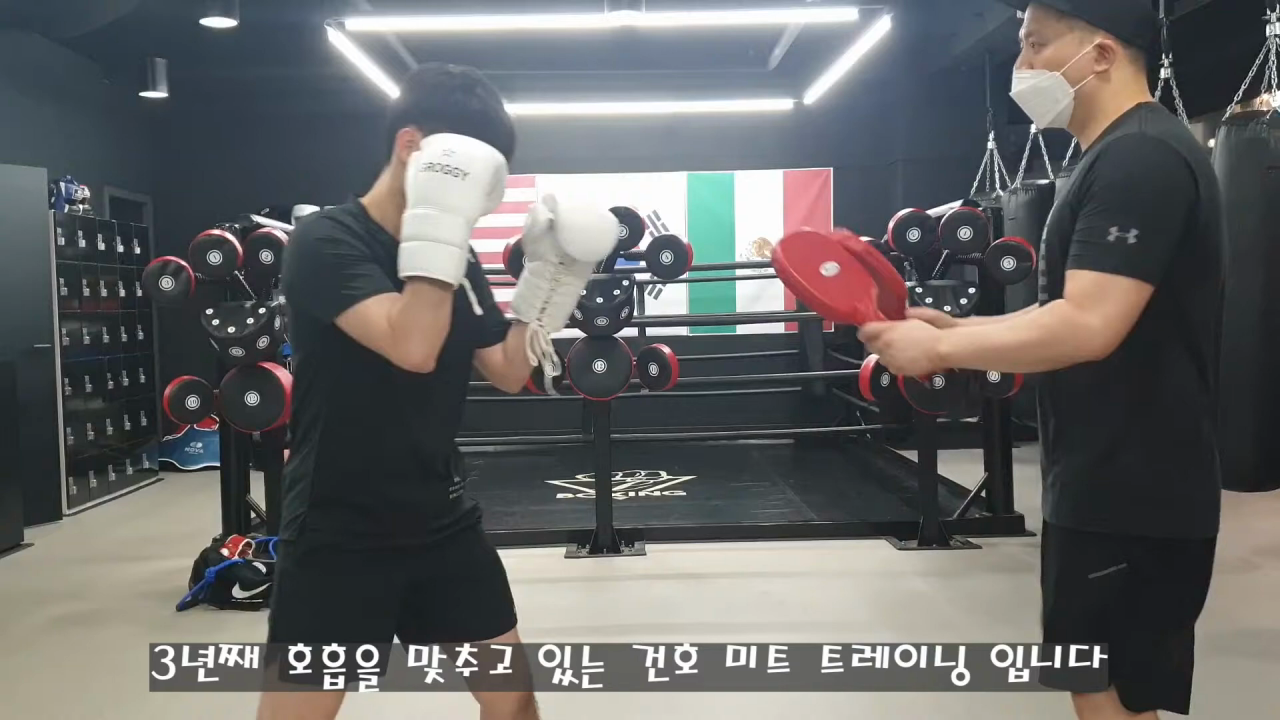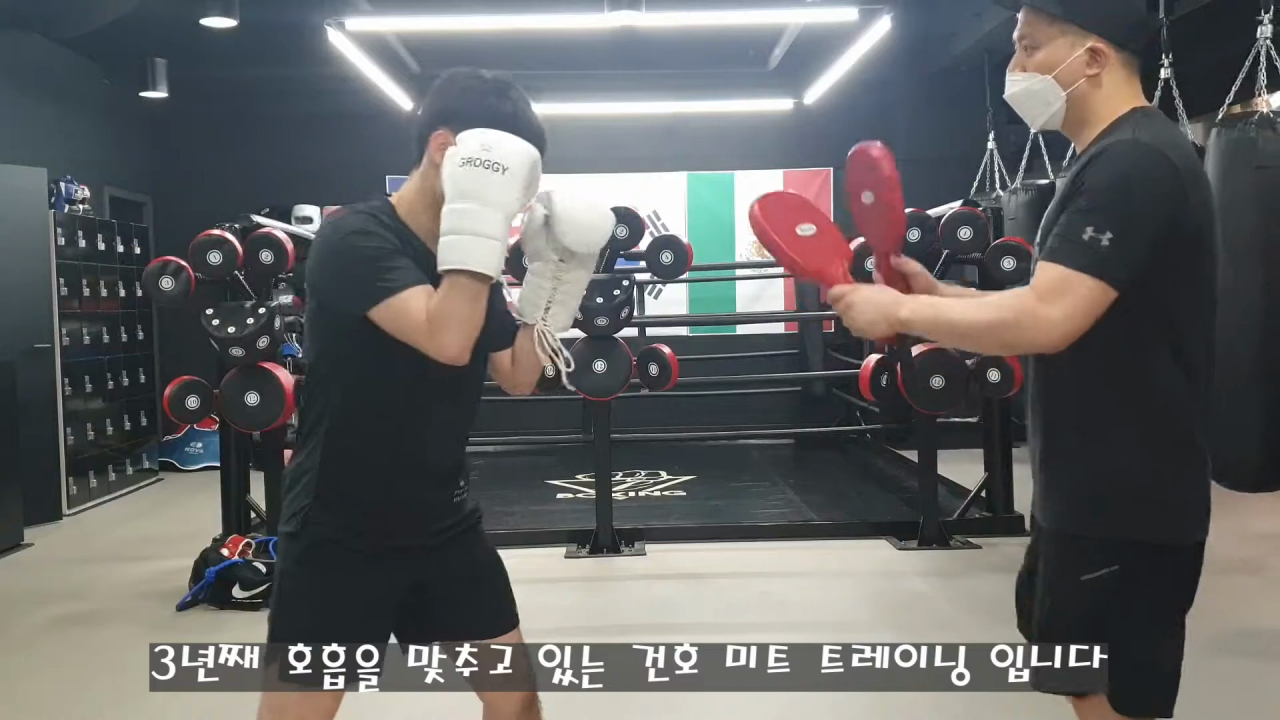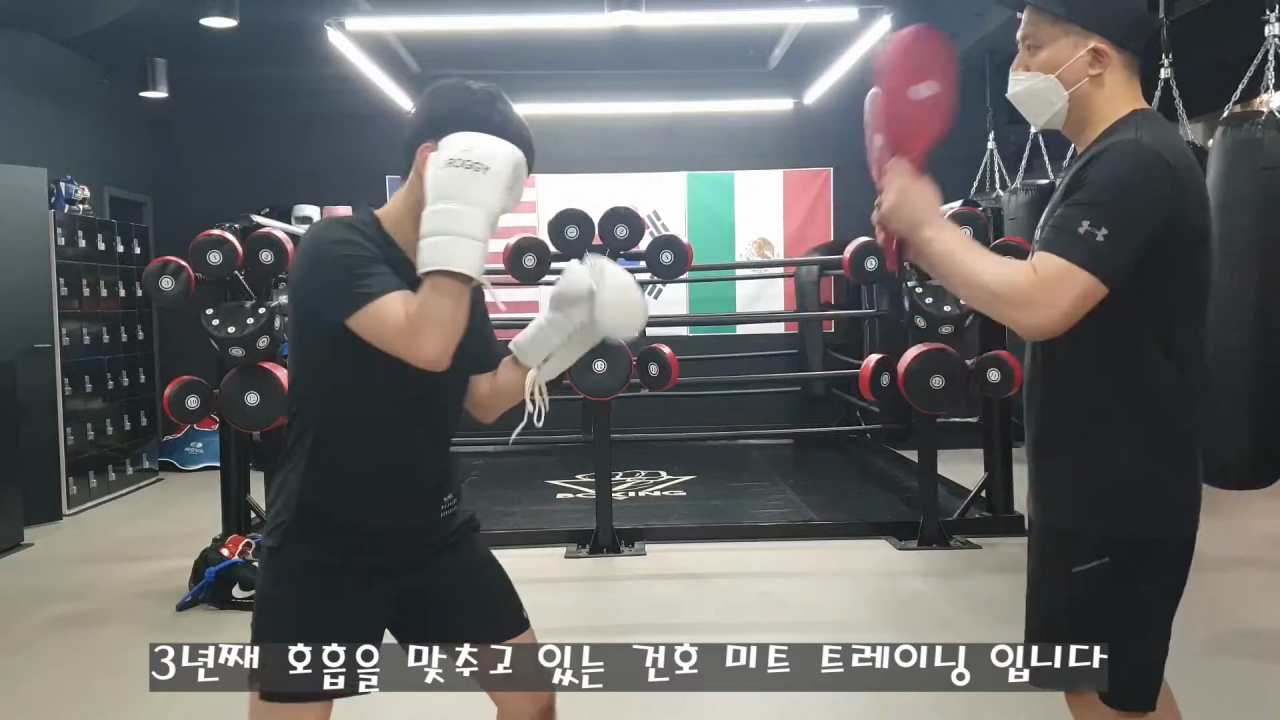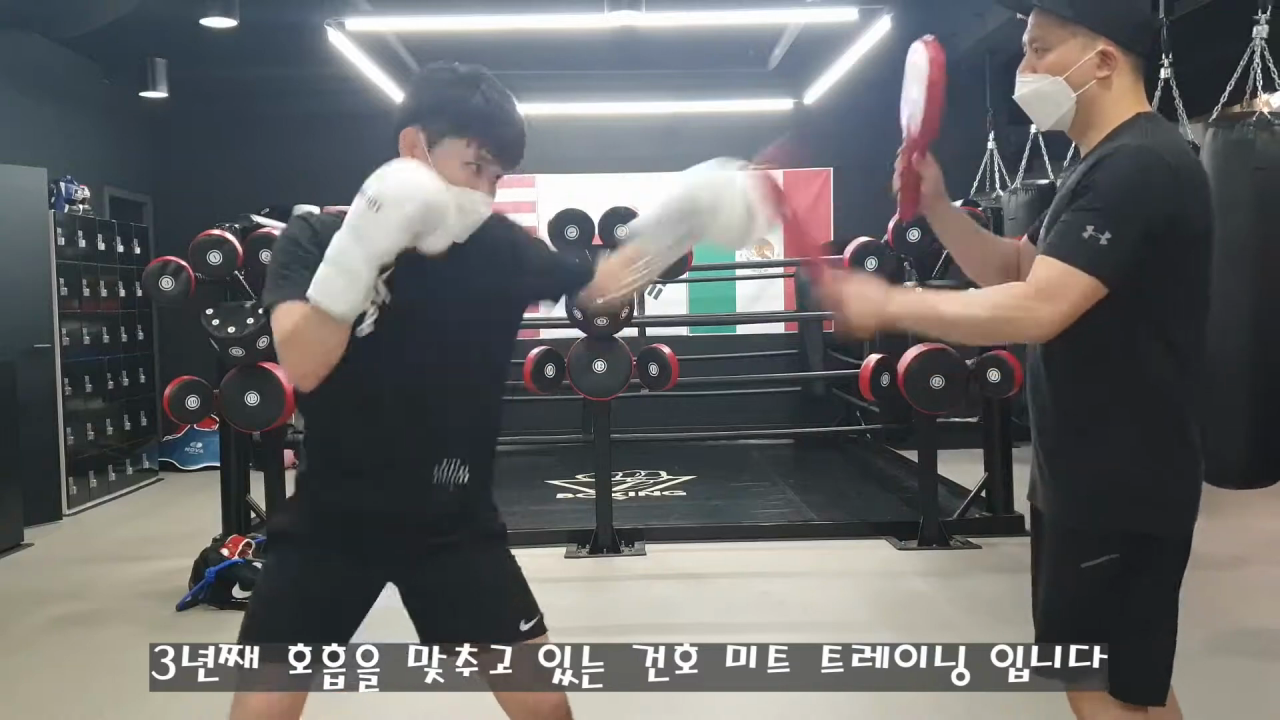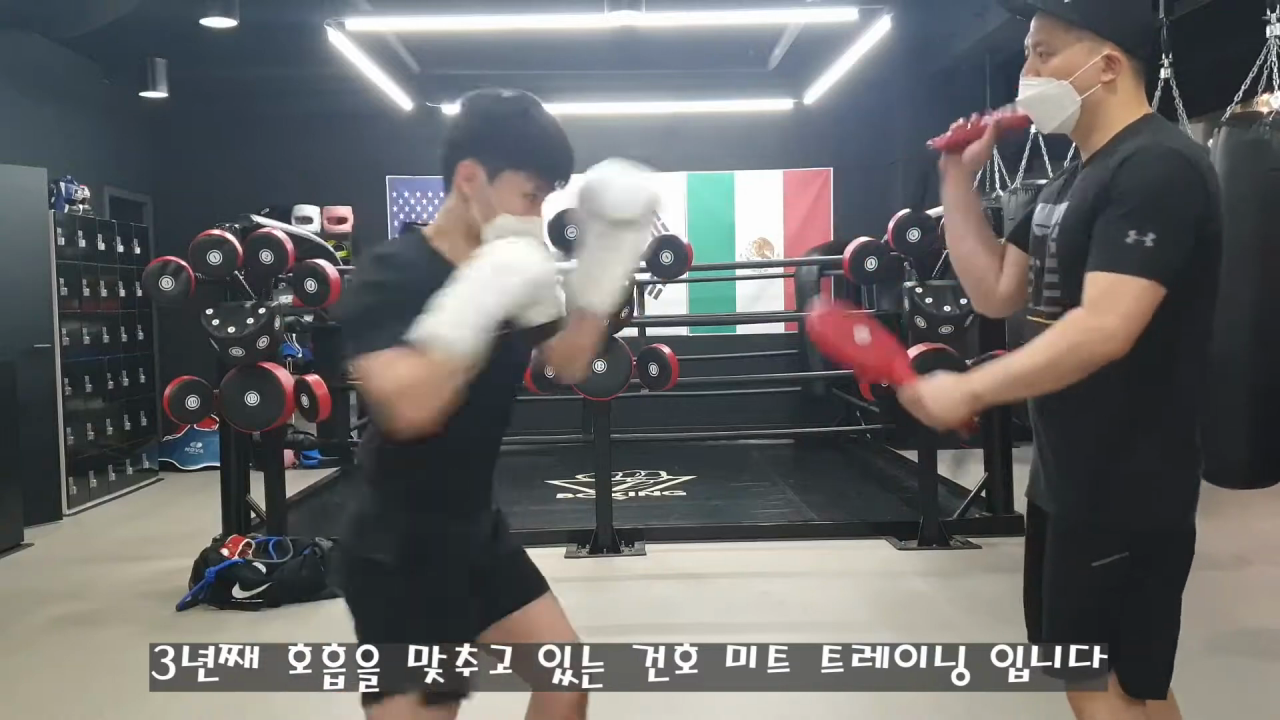
dt=0.2s
person 1, frame 1
left shoulder: (1143, 159)
right shoulder: (1119, 159)
left elbow: (1089, 326)
left wrist: (938, 348)
right wrist: (963, 330)
left hip: (1134, 489)
right hip: (1103, 482)
person 1, frame 2
left shoulder: (1133, 164)
right shoulder: (1110, 162)
left elbow: (1046, 320)
right elbow: (1054, 309)
left wrist: (901, 313)
right wrist: (937, 297)
left hip: (1127, 493)
right hip: (1093, 483)
person 1, frame 3
left shoulder: (1135, 164)
right shoulder: (1108, 163)
left elbow: (1038, 306)
right elbow: (1037, 290)
left wrist: (928, 224)
right wrist: (924, 234)
left hip: (1122, 485)
right hip: (1091, 477)
person 1, frame 4
left shoulder: (1141, 166)
right shoulder: (1101, 166)
left elbow: (1035, 311)
right elbow: (1011, 276)
left wrist: (886, 303)
right wrist: (934, 203)
left hip: (1125, 482)
right hip: (1083, 474)
person 1, frame 5
left shoulder: (1158, 171)
right shoulder: (1076, 176)
left elbow: (1102, 329)
right elbow: (996, 290)
left wrist: (966, 391)
right wrist: (957, 187)
left hip: (1130, 482)
right hip: (1066, 470)
person 2, frame 1
left shoulder: (454, 259)
right shoulder: (326, 240)
left elbow: (509, 372)
right elbow: (413, 347)
left wrist: (552, 274)
right wrist: (442, 221)
left hip: (440, 520)
right hip: (339, 533)
person 2, frame 2
left shoulder: (459, 254)
right shoulder: (352, 238)
left elbow: (518, 374)
right elbow: (447, 340)
left wrist: (556, 269)
right wrist: (480, 218)
left hip: (442, 523)
right hip: (340, 532)
person 2, frame 3
left shoulder: (459, 270)
right shoulder: (334, 249)
left elbow: (482, 399)
right elbow: (428, 346)
left wrist: (565, 329)
right wrist: (459, 227)
left hip: (432, 534)
right hip: (320, 547)
person 2, frame 4
left shoulder: (494, 246)
right shoulder: (310, 239)
left elbow: (604, 285)
right elbow: (300, 367)
left wrist: (682, 226)
right wrist: (360, 249)
left hip: (454, 522)
right hip: (328, 523)
person 2, frame 5
left shoulder: (492, 269)
right shoulder: (386, 277)
left elbow: (569, 362)
right elbow: (410, 407)
left wrist: (605, 254)
right wrist: (478, 300)
left hip: (468, 526)
right hip: (402, 544)
